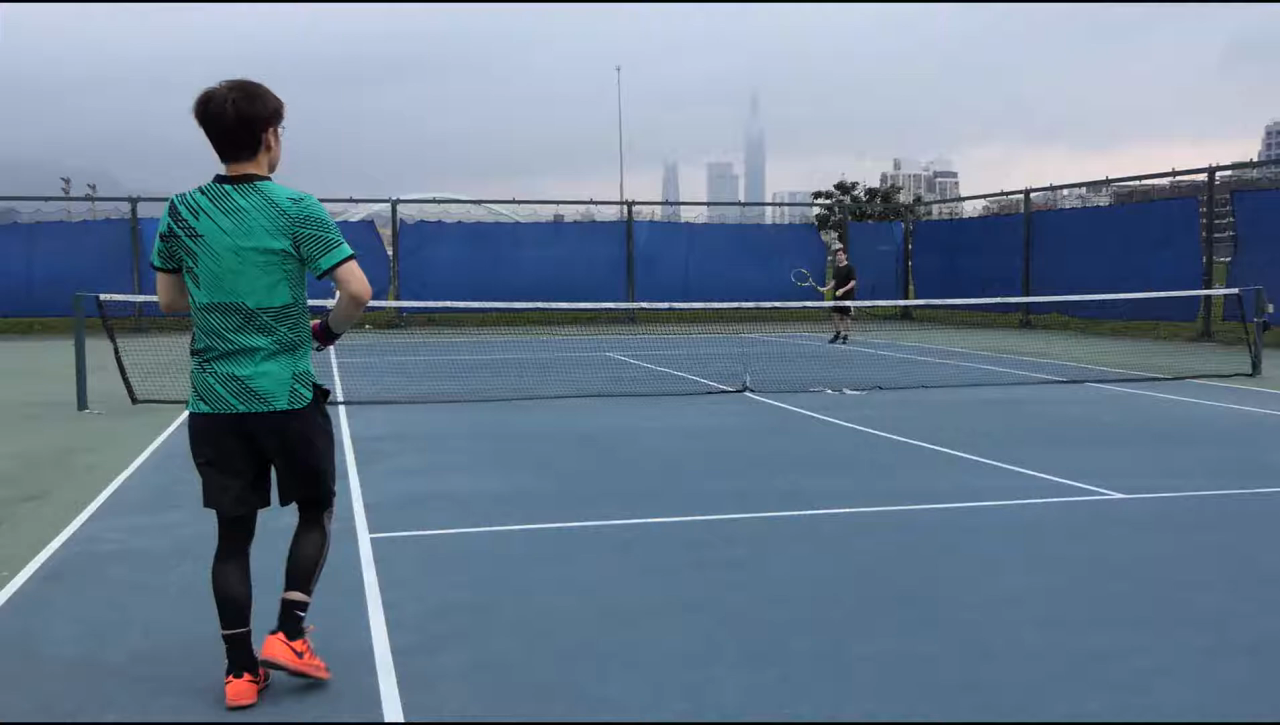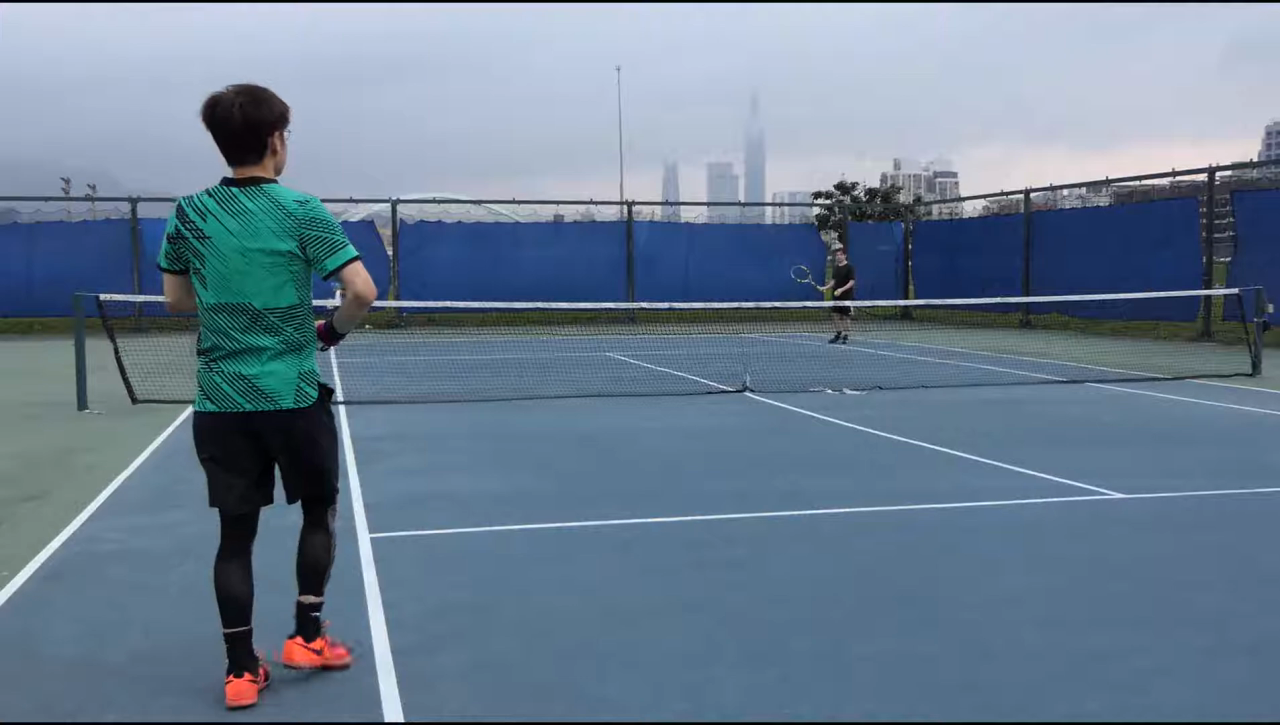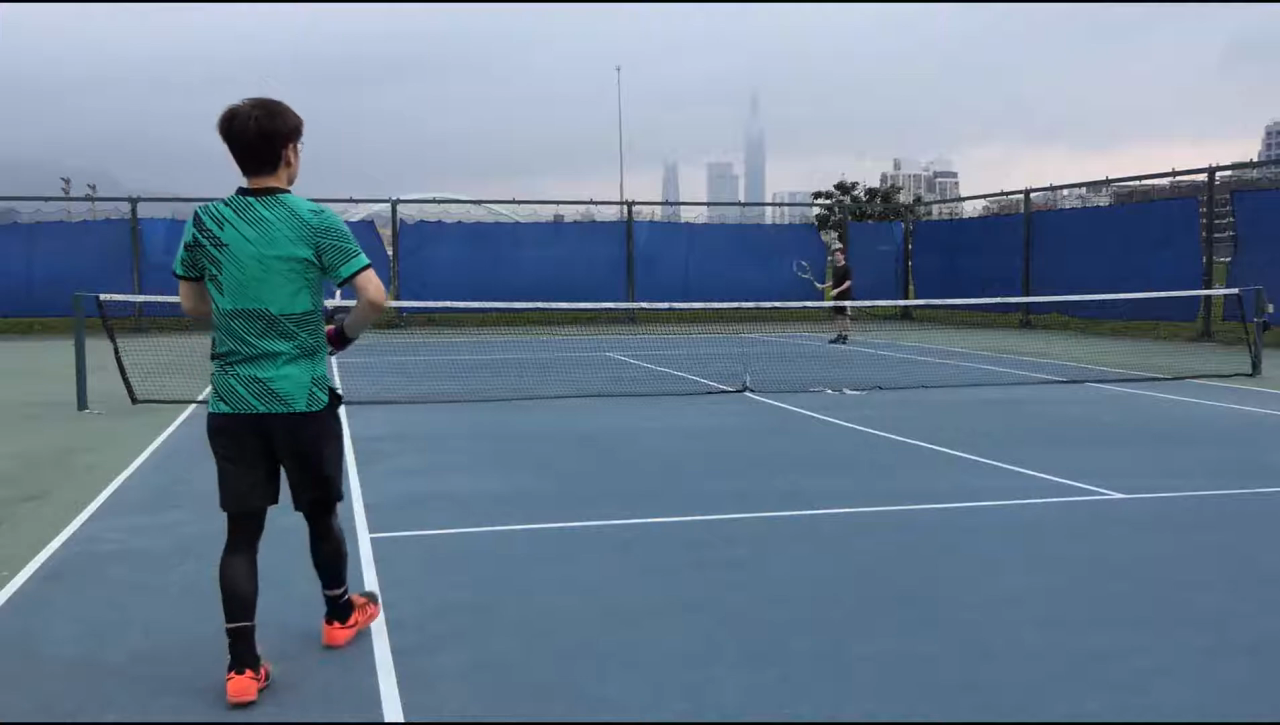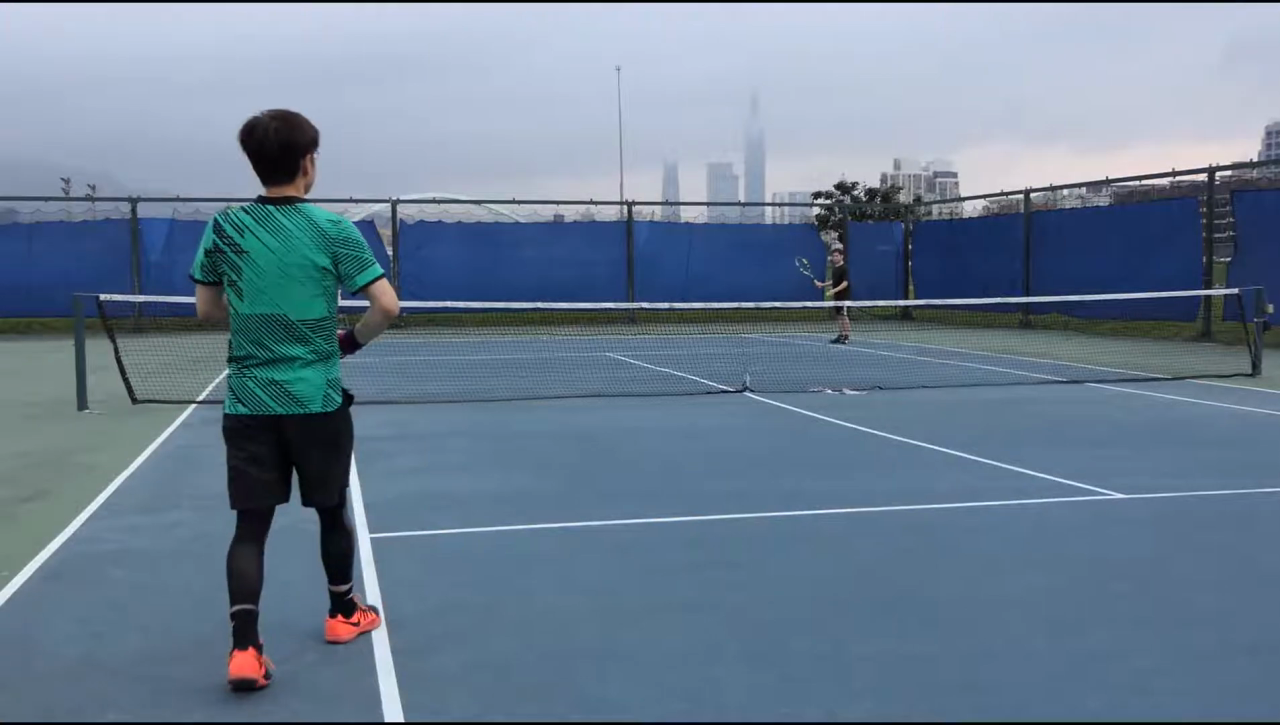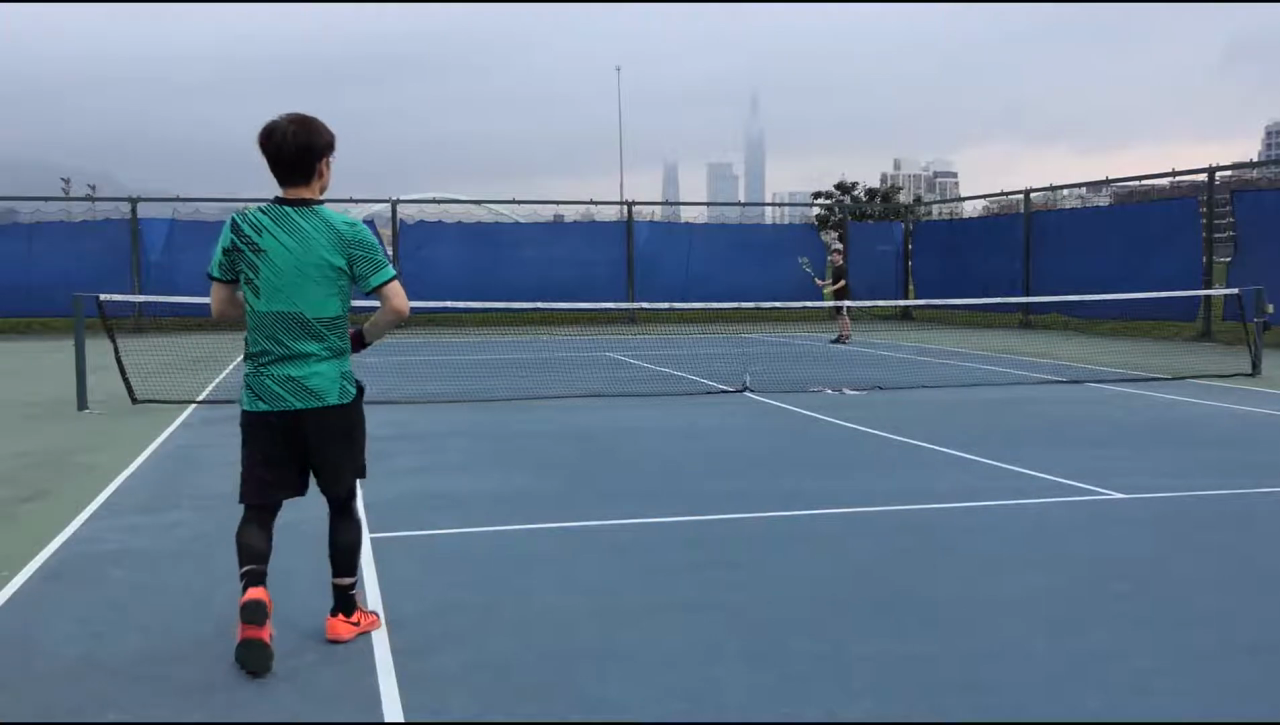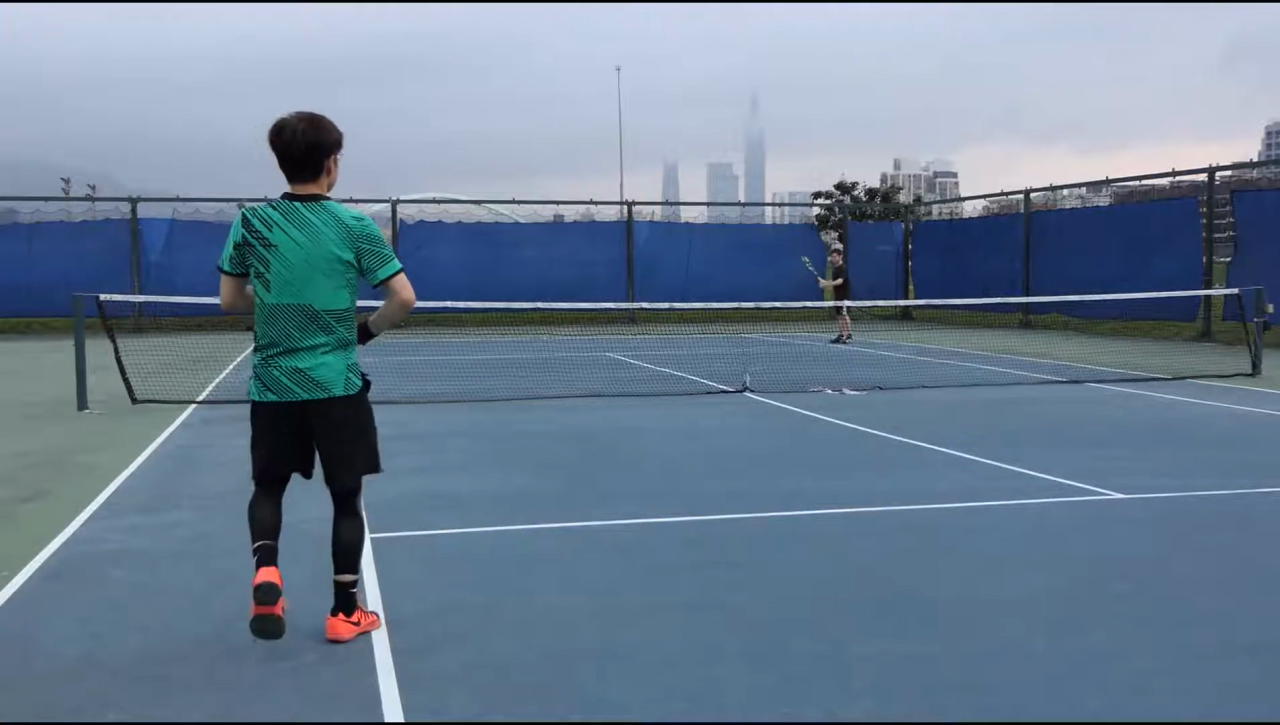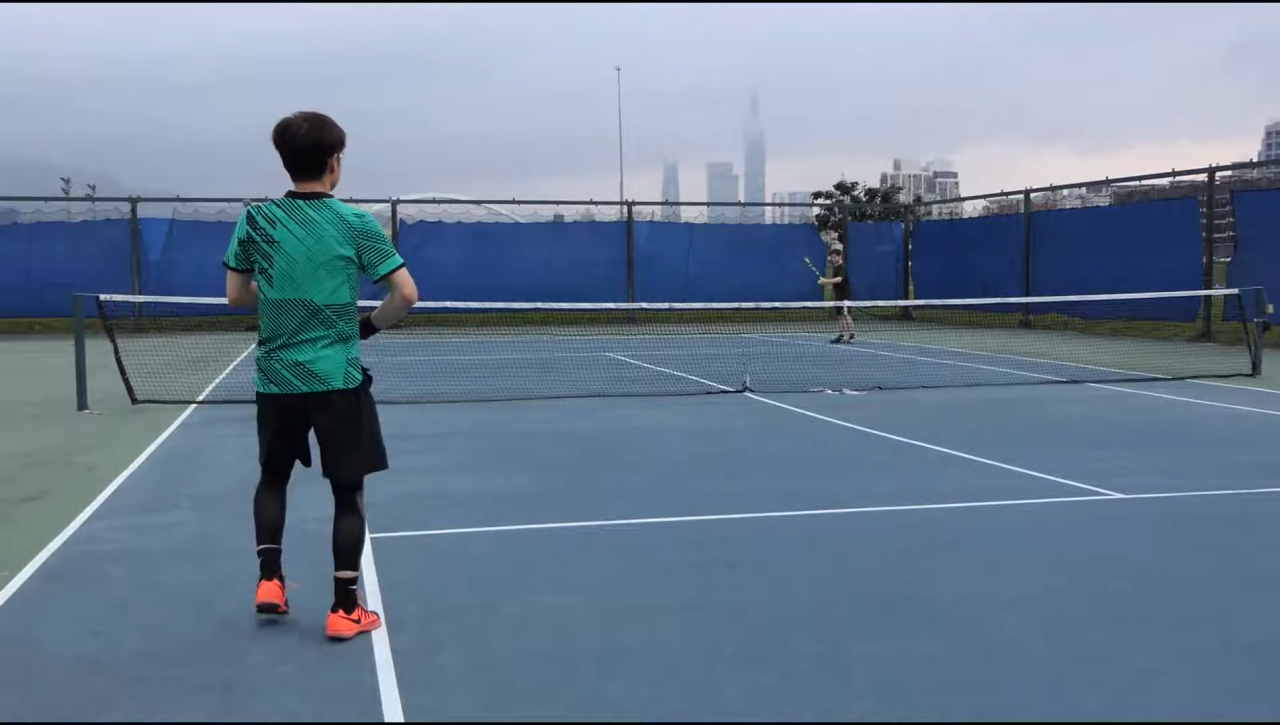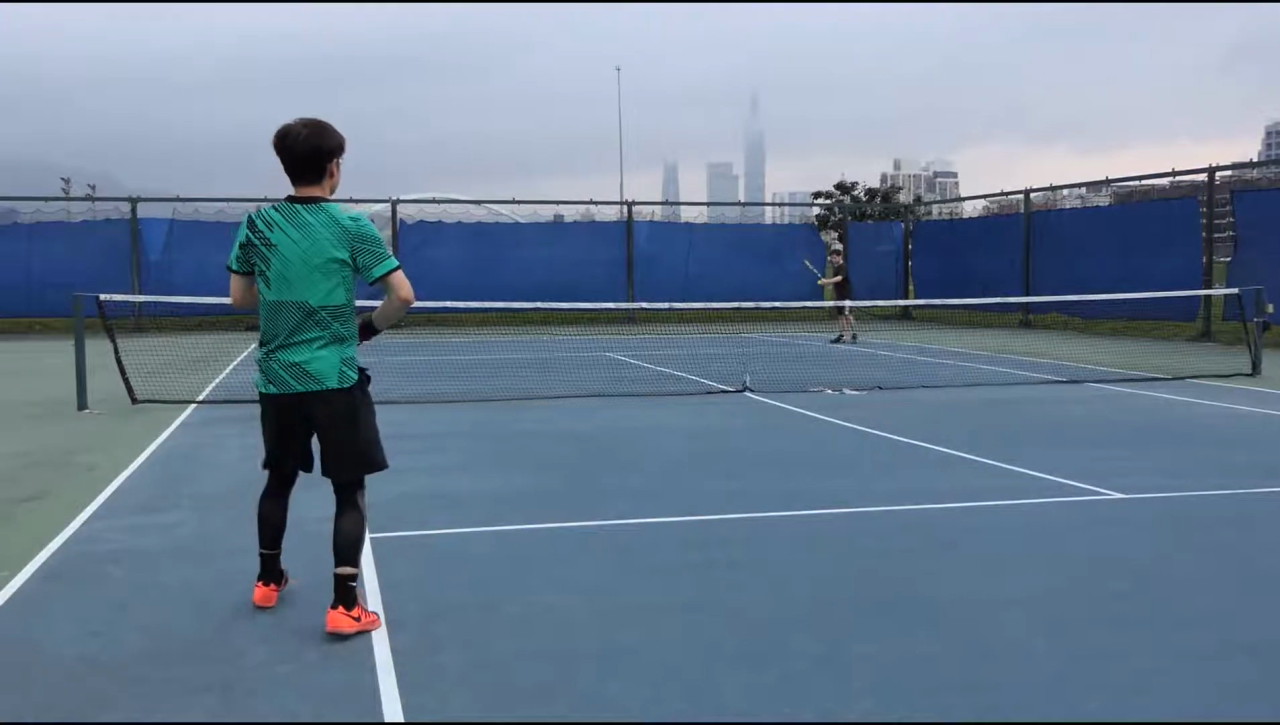
dt=0.1s
person 1, frame 1
left shoulder: (182, 212)
right shoulder: (296, 209)
left elbow: (171, 300)
right elbow: (358, 290)
right wrist: (329, 328)
left hip: (215, 399)
right hip: (288, 394)
left knee: (234, 531)
right knee: (316, 509)
left ankle: (240, 670)
right ankle: (288, 633)
person 1, frame 2
left shoulder: (189, 214)
right shoulder: (301, 211)
left elbow: (178, 300)
right elbow: (363, 291)
right wrist: (333, 329)
left hip: (221, 398)
right hip: (293, 393)
left knee: (237, 529)
right knee: (319, 508)
left ankle: (241, 670)
right ankle: (308, 636)
person 1, frame 3
left shoulder: (205, 222)
right shoulder: (317, 221)
left elbow: (192, 306)
right elbow: (374, 297)
right wrist: (342, 334)
left hip: (233, 400)
right hip: (303, 396)
left knee: (243, 528)
right knee: (322, 512)
left ankle: (241, 665)
right ankle: (340, 616)
person 1, frame 4
left shoulder: (224, 228)
right shoulder: (333, 230)
left elbow: (207, 309)
right elbow: (387, 306)
right wrist: (353, 338)
left hip: (249, 401)
right hip: (318, 398)
left knee: (251, 524)
right knee: (331, 509)
left ankle: (246, 648)
right ankle: (344, 613)
person 1, frame 5
left shoulder: (241, 227)
right shoulder: (348, 231)
left elbow: (222, 308)
right elbow: (398, 307)
right wrist: (361, 338)
left hip: (264, 395)
right hip: (330, 393)
left knee: (258, 511)
right knee: (341, 501)
left ankle: (254, 600)
right ankle: (344, 612)
person 1, frame 6
left shoulder: (251, 222)
right shoulder: (355, 226)
left elbow: (231, 300)
right elbow: (405, 299)
right wrist: (368, 329)
left hip: (272, 387)
right hip: (337, 385)
left knee: (268, 486)
right knee: (345, 495)
left ankle: (267, 577)
right ankle: (345, 612)
person 1, frame 7
left shoulder: (256, 220)
right shoulder: (356, 223)
left elbow: (236, 295)
right elbow: (407, 293)
right wrist: (368, 324)
left hip: (276, 379)
right hip: (339, 379)
left knee: (272, 476)
right knee: (348, 492)
left ankle: (270, 579)
right ankle: (345, 608)
person 1, frame 8
left shoulder: (257, 224)
right shoulder: (352, 227)
left elbow: (240, 297)
right elbow: (404, 295)
right wrist: (369, 326)
left hip: (277, 379)
right hip: (336, 379)
left knee: (280, 479)
right knee: (349, 490)
left ankle: (268, 579)
right ankle: (345, 605)
